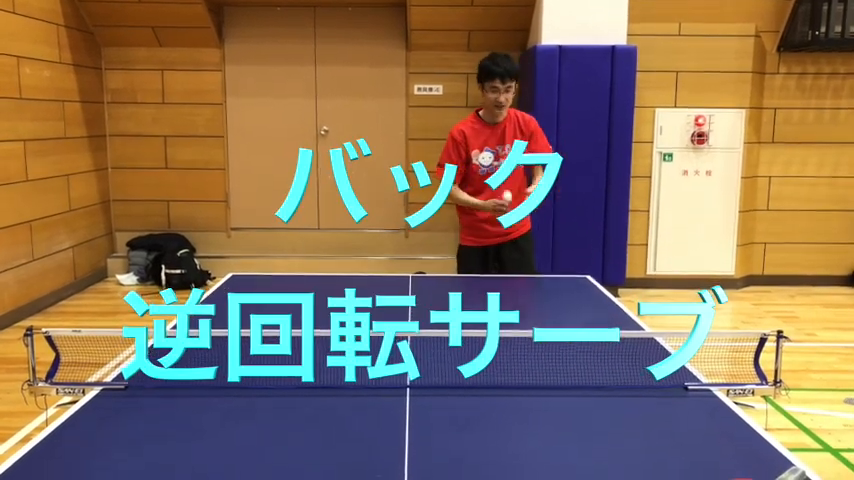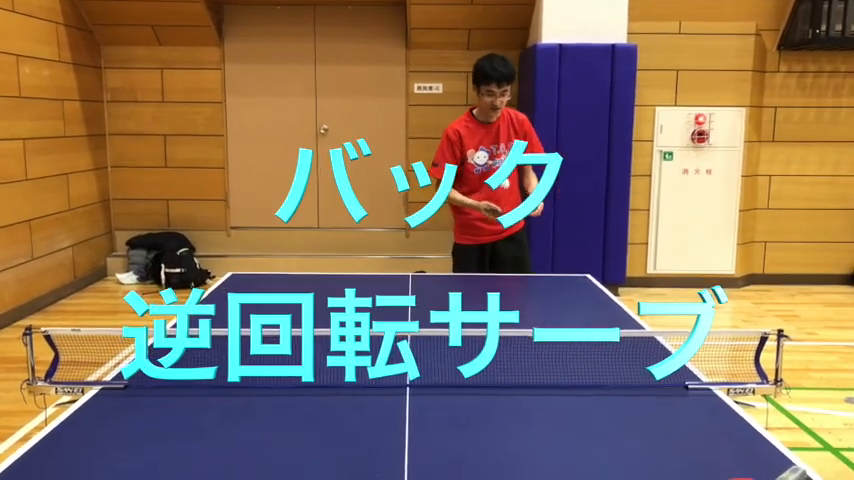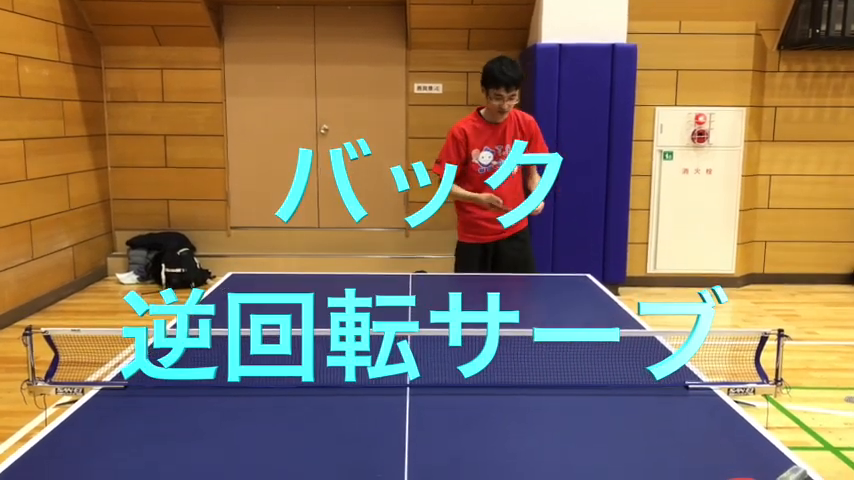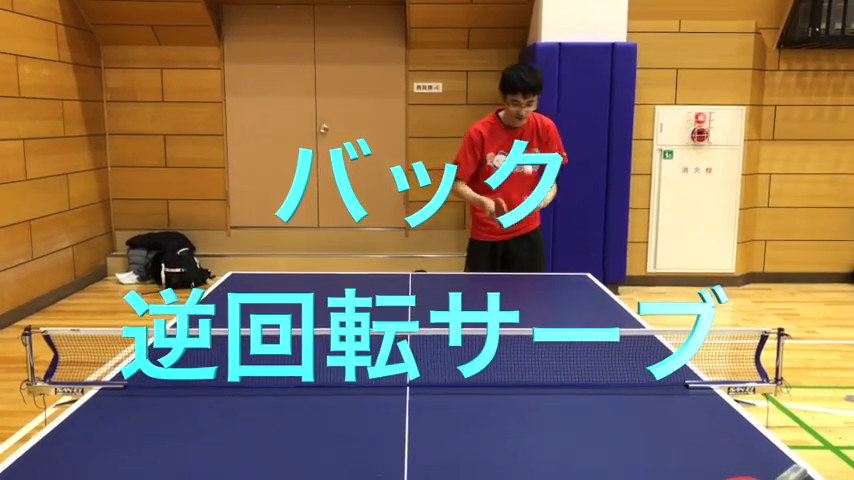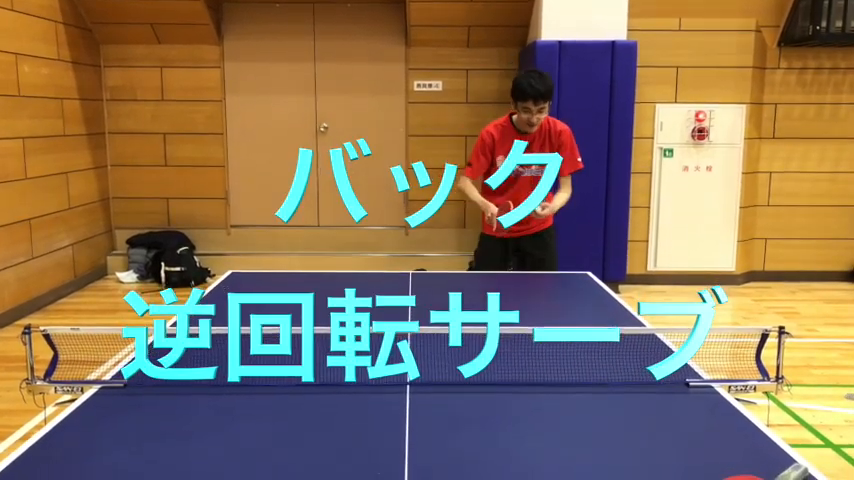
dt=0.2s
person 1, frame 1
left shoulder: (527, 125)
right shoulder: (462, 133)
left elbow: (540, 172)
right elbow: (450, 188)
left wrist: (536, 188)
right wrist: (484, 206)
left hip: (518, 234)
right hip: (475, 237)
person 1, frame 2
left shoulder: (520, 123)
right shoulder: (456, 132)
left elbow: (527, 172)
right wrist: (476, 206)
left hip: (512, 232)
right hip: (470, 236)
person 1, frame 3
left shoulder: (527, 125)
right shoulder: (463, 131)
left elbow: (532, 172)
right wrist: (478, 198)
left hip: (515, 231)
right hip: (473, 234)
person 1, frame 4
left shoulder: (546, 129)
right shoulder: (480, 132)
right elbow: (458, 183)
left wrist: (544, 199)
right wrist: (482, 201)
left hip: (527, 231)
right hip: (485, 233)
person 1, frame 5
left shoulder: (560, 133)
right shoulder: (492, 134)
left elbow: (565, 187)
right elbow: (465, 181)
left wrist: (553, 206)
right wrist: (486, 205)
left hip: (539, 230)
right hip: (497, 230)
